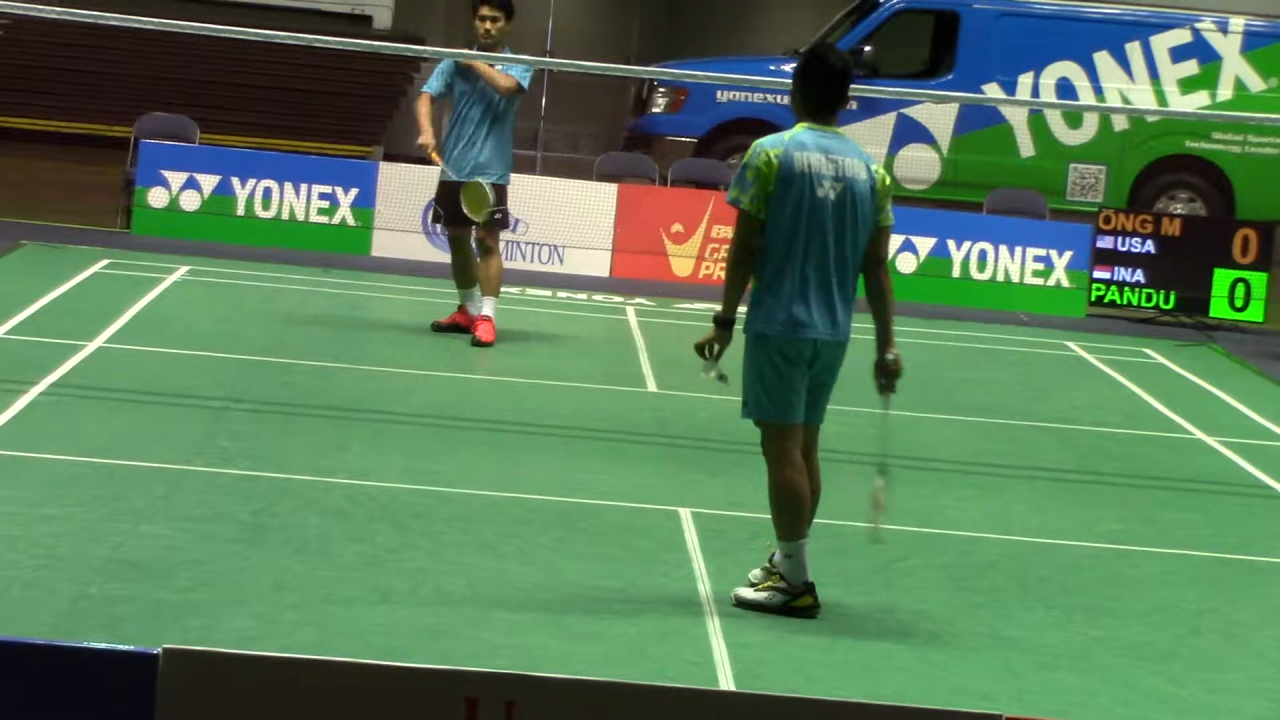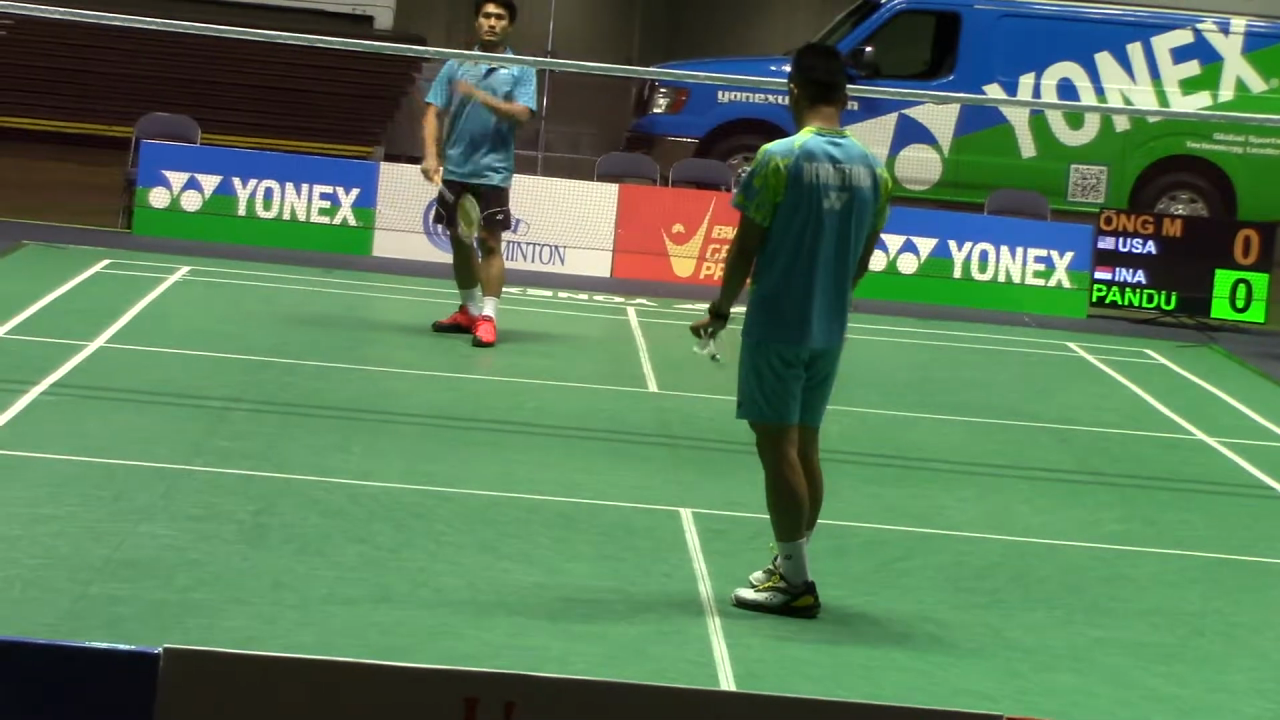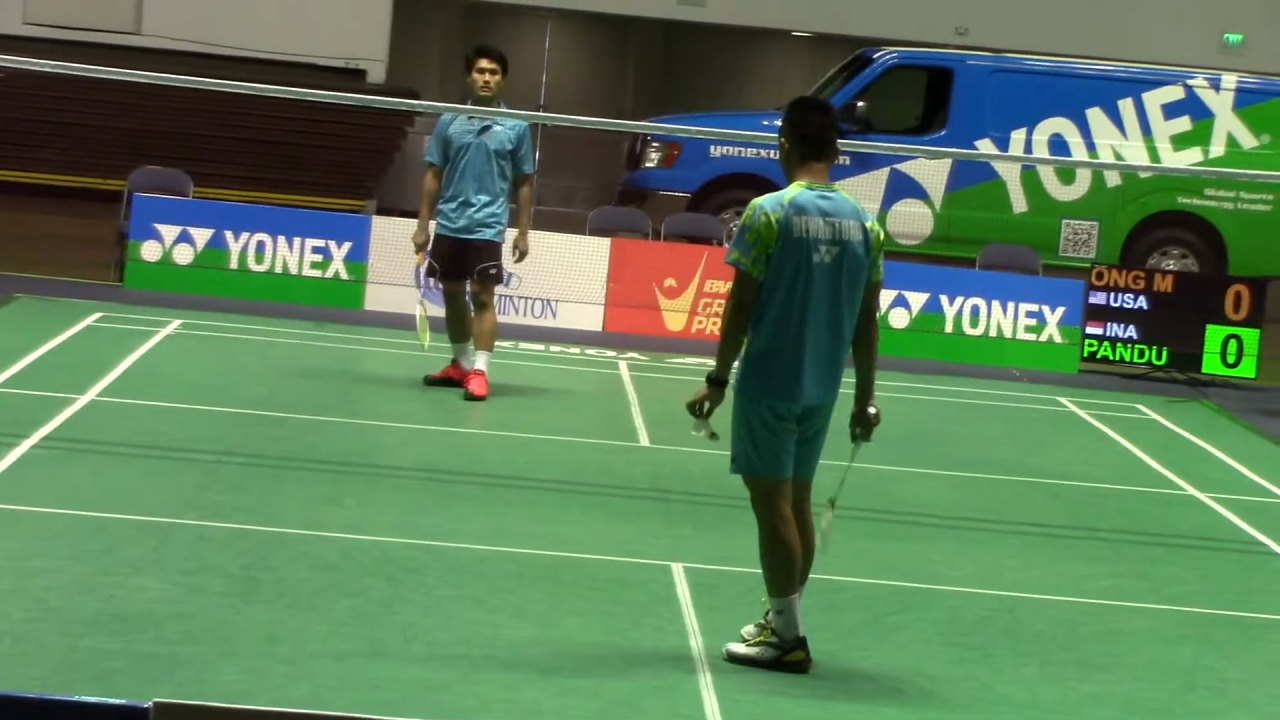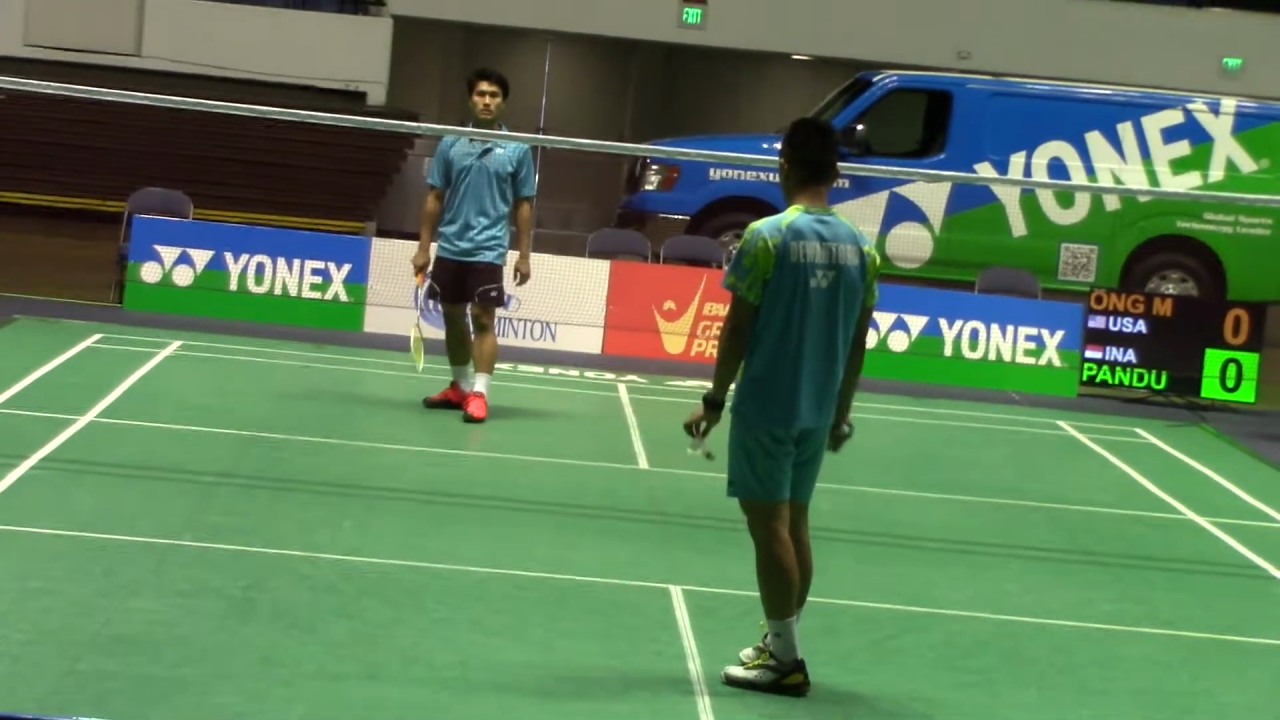
dt=0.7s
person 1, frame 1
left shoulder: (770, 152)
right shoulder: (869, 167)
left elbow: (745, 248)
right elbow: (876, 264)
left wrist: (724, 320)
right wrist: (886, 344)
left hip: (779, 324)
right hip: (833, 330)
left knee: (782, 447)
right knee: (803, 445)
left ankle: (794, 584)
right ankle: (787, 564)
person 1, frame 2
left shoulder: (779, 157)
right shoulder: (872, 169)
left elbow: (747, 247)
right elbow: (862, 259)
left wrist: (719, 309)
left hip: (776, 328)
right hip: (828, 333)
left knee: (777, 447)
right knee: (804, 447)
left ankle: (795, 581)
right ankle: (789, 566)
person 1, frame 3
left shoulder: (769, 211)
right shoulder: (863, 222)
left elbow: (742, 305)
right elbow: (866, 320)
left wrist: (717, 378)
right wrist: (865, 397)
left hip: (769, 383)
right hip: (821, 388)
left knee: (771, 502)
right knee: (796, 502)
left ankle: (787, 637)
right ankle: (781, 622)
person 1, frame 4
left shoulder: (766, 235)
right shoulder: (860, 246)
left elbow: (738, 329)
right elbow: (857, 341)
left wrist: (713, 400)
right wrist: (842, 410)
left hip: (765, 406)
right hip: (816, 410)
left knee: (768, 525)
right knee: (794, 524)
left ankle: (785, 659)
right ankle: (778, 644)
person 2, frame 1
left shoulder: (518, 65)
right shoulder: (453, 63)
left elbow: (506, 87)
right elbow: (426, 96)
left wrist: (475, 62)
right wrist: (427, 130)
left hip: (491, 172)
right hip: (453, 168)
left knee: (487, 242)
right knee: (457, 239)
left ankle: (486, 317)
right ankle: (467, 310)
person 2, frame 2
left shoulder: (521, 70)
right shoulder: (455, 66)
left elbow: (521, 114)
right elbow: (434, 113)
left wrist: (481, 96)
right wrist: (431, 155)
left hip: (493, 173)
right hip: (455, 171)
left knee: (490, 243)
right knee: (459, 242)
left ankle: (488, 317)
right ankle: (468, 310)
person 2, frame 3
left shoulder: (517, 127)
right shoulder: (448, 122)
left elbow: (523, 183)
right elbow: (433, 176)
left wrist: (522, 232)
right wrist: (422, 226)
left hip: (487, 227)
right hip: (448, 225)
left knee: (483, 296)
right knee: (453, 294)
left ankle: (479, 371)
right ankle: (461, 364)
person 2, frame 4
left shoulder: (518, 149)
right shoulder: (450, 143)
left elbow: (523, 205)
right elbow: (435, 198)
left wrist: (524, 255)
right wrist: (423, 247)
left hip: (488, 250)
right hip: (450, 248)
left knee: (483, 319)
right knee: (453, 317)
left ankle: (479, 393)
right ankle: (460, 387)
